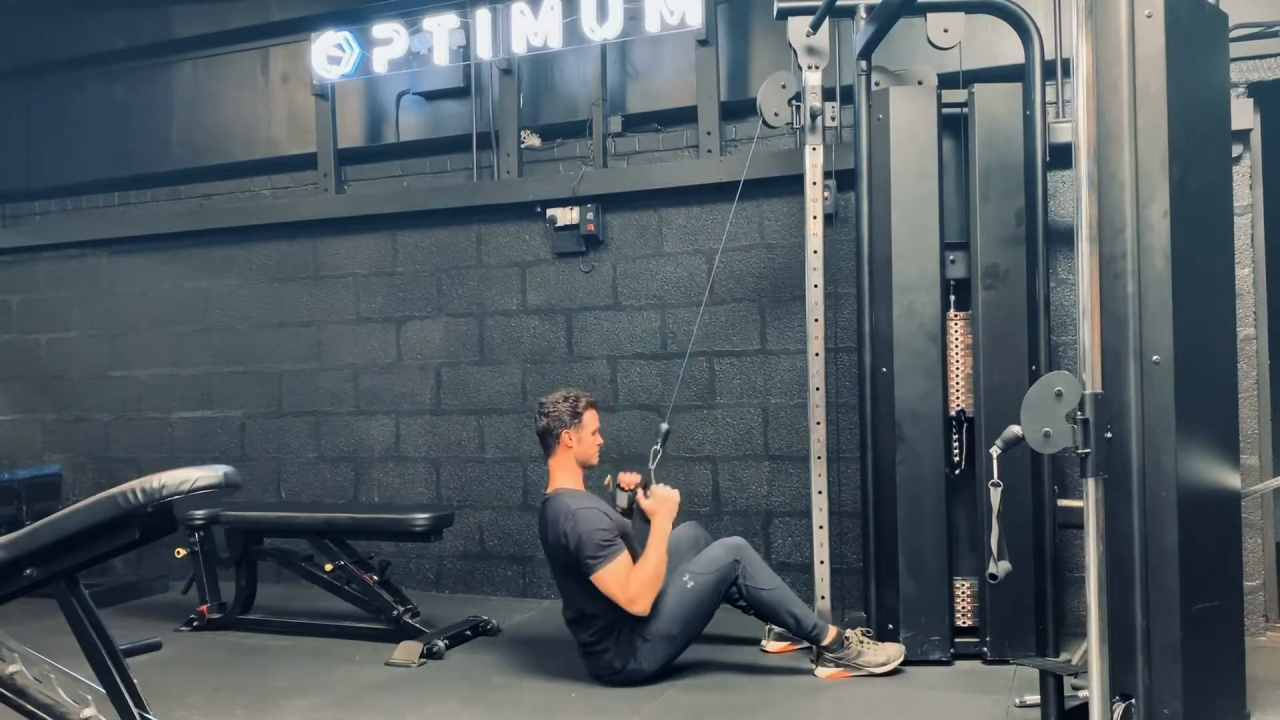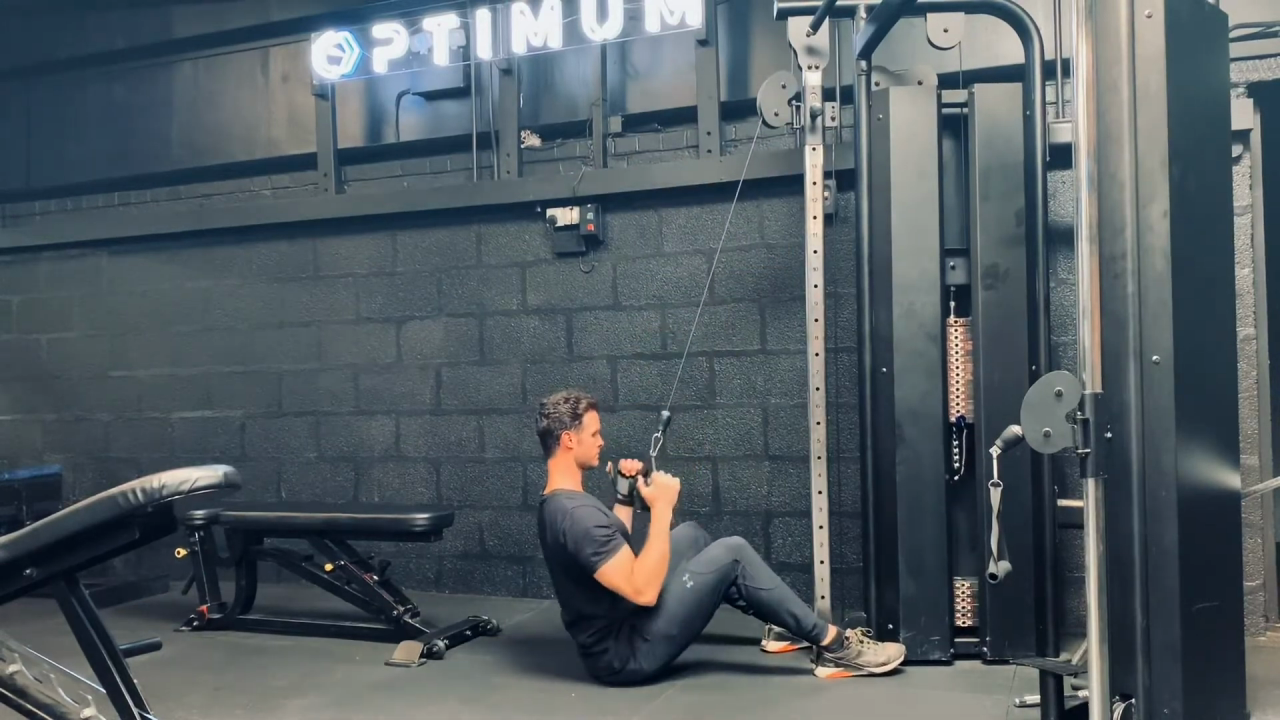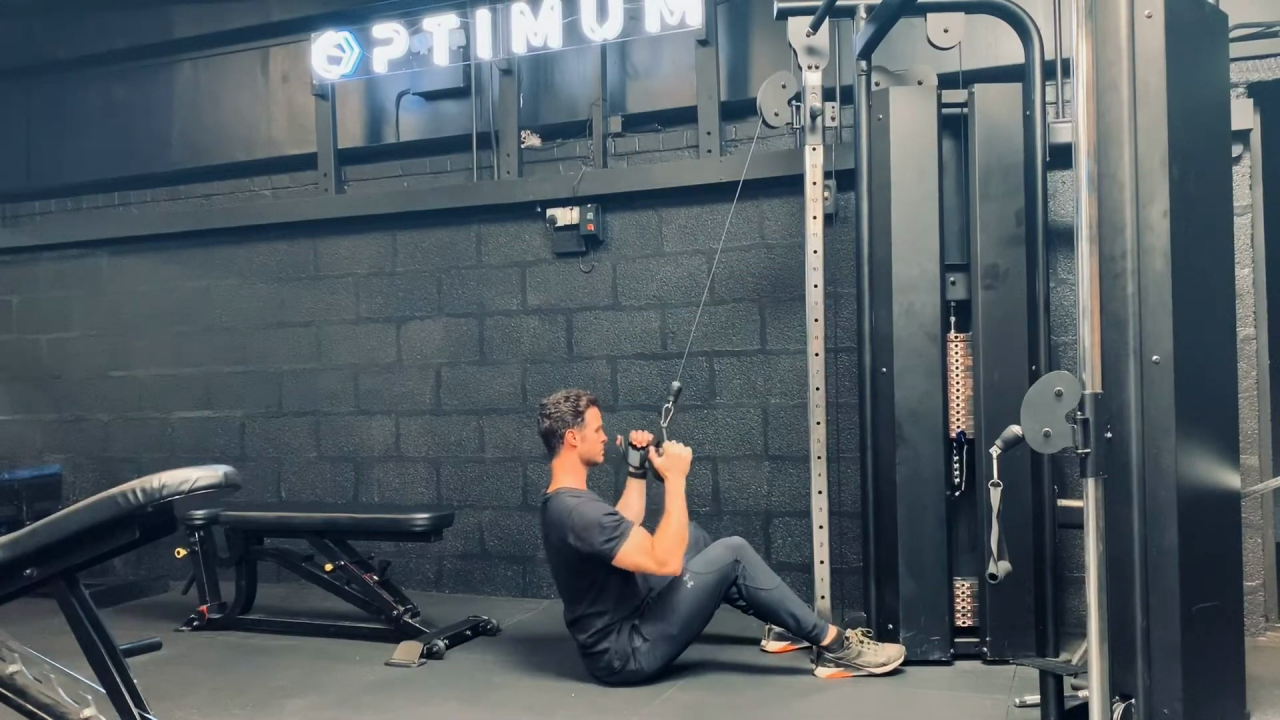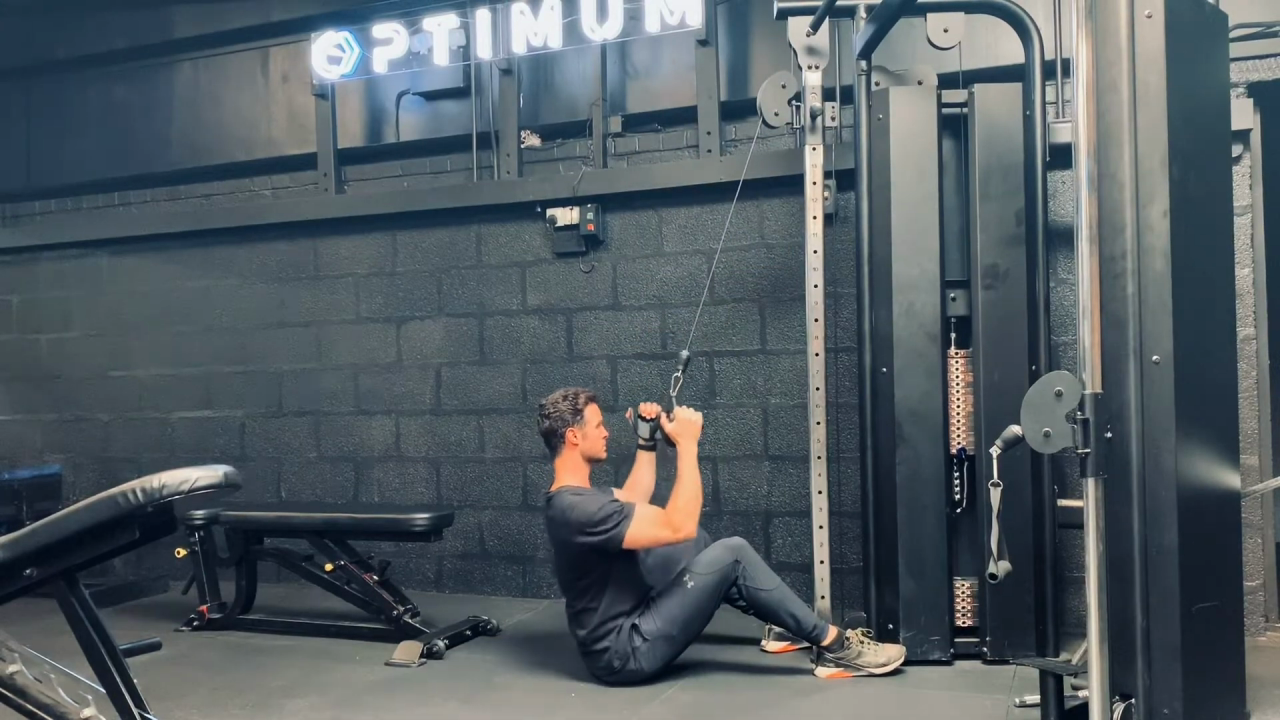
dt=0.4s
person 1, frame 1
left shoulder: (561, 504)
right shoulder: (579, 516)
right elbow: (637, 602)
right wrist: (660, 519)
left hip: (617, 634)
right hip: (626, 653)
left knee: (692, 535)
right knee: (732, 553)
left ankle: (783, 625)
right ankle: (834, 647)
person 1, frame 2
left shoulder: (560, 504)
right shoulder: (575, 516)
right elbow: (645, 590)
left wrist: (625, 495)
right wrist: (661, 508)
left hip: (619, 625)
right hip: (625, 653)
left knee: (691, 535)
right knee: (731, 552)
left ankle: (783, 625)
right ankle: (834, 646)
person 1, frame 3
left shoulder: (564, 501)
right shoulder: (579, 512)
left elbow: (626, 528)
right elbow: (667, 562)
right wrist: (675, 477)
left hip: (621, 622)
right hip: (625, 652)
left knee: (693, 537)
right knee: (732, 552)
left ankle: (783, 625)
right ankle: (834, 646)
person 1, frame 4
left shoulder: (571, 497)
right shoulder: (582, 510)
left elbow: (633, 500)
right elbow: (679, 526)
left wrist: (647, 440)
right wrist: (687, 443)
left hip: (624, 619)
right hip: (626, 651)
left knee: (697, 542)
right knee: (732, 553)
left ankle: (784, 626)
right ankle: (835, 646)
